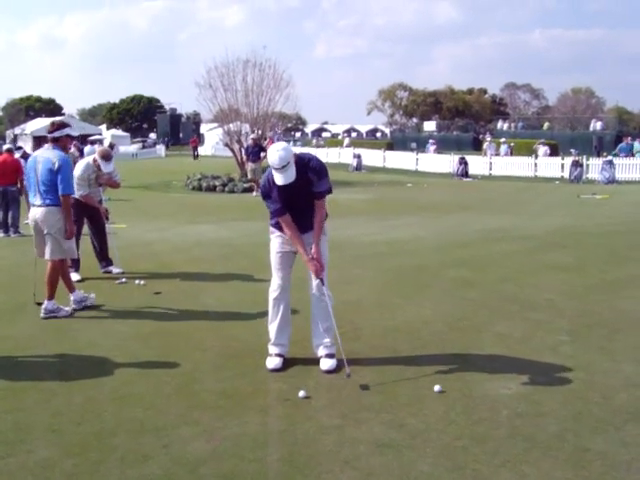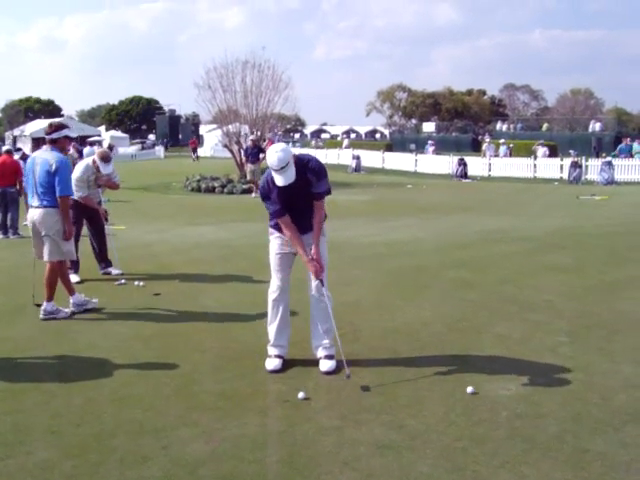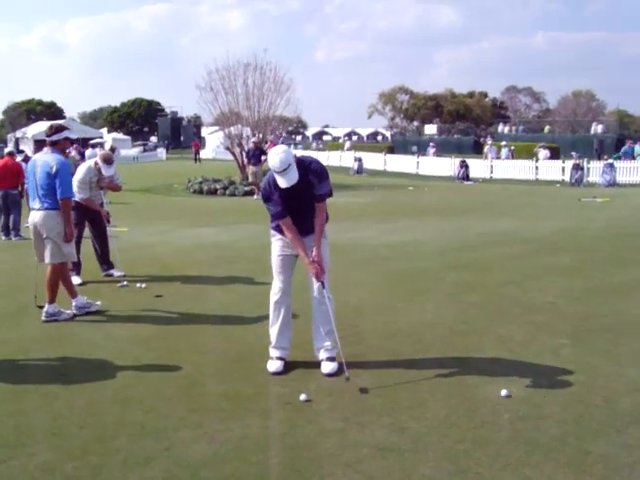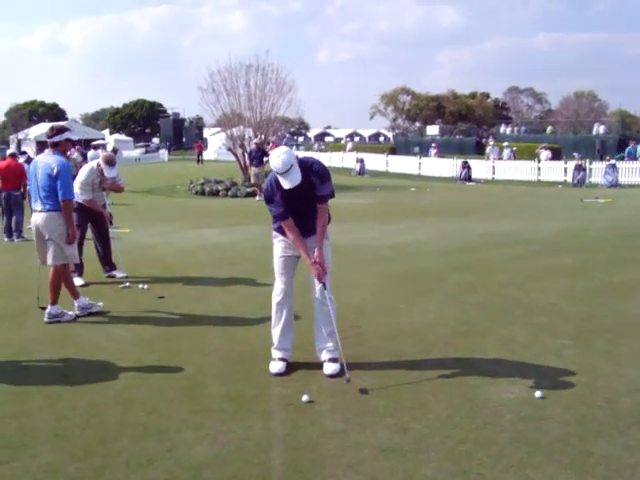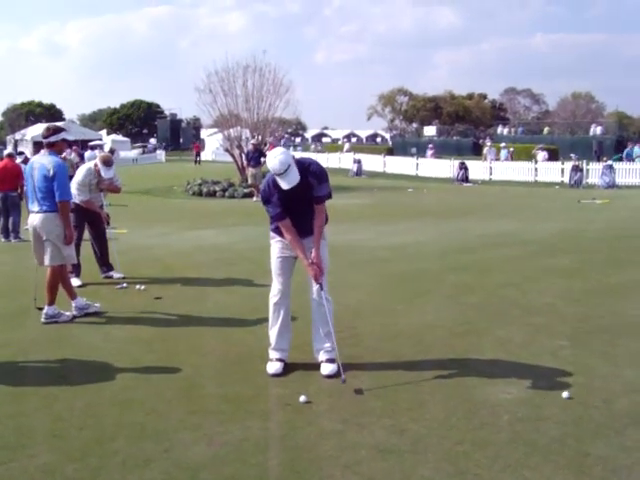
dt=0.1s
person 1, frame 1
left shoulder: (315, 167)
right shoulder: (268, 184)
left elbow: (320, 208)
right elbow: (287, 224)
left wrist: (316, 246)
right wrist: (306, 258)
left hip: (314, 231)
right hip: (282, 234)
left knee: (320, 288)
right knee: (279, 288)
left ankle: (325, 348)
right ankle: (277, 348)
person 1, frame 2
left shoulder: (314, 167)
right shoulder: (267, 185)
left elbow: (319, 208)
right elbow: (287, 225)
left wrist: (316, 247)
right wrist: (306, 259)
left hip: (313, 232)
right hip: (282, 235)
left knee: (319, 289)
right knee: (278, 289)
left ankle: (325, 349)
right ankle: (276, 350)
person 1, frame 3
left shoulder: (315, 169)
right shoulder: (269, 187)
left elbow: (320, 210)
right elbow: (288, 227)
left wrist: (317, 249)
right wrist: (307, 261)
left hip: (314, 234)
right hip: (283, 237)
left knee: (321, 291)
right knee: (280, 291)
left ankle: (326, 351)
right ankle: (278, 351)
person 1, frame 4
left shoulder: (317, 170)
right shoulder: (271, 188)
left elbow: (322, 211)
right elbow: (289, 228)
left wrist: (318, 250)
right wrist: (309, 262)
left hip: (316, 235)
right hip: (285, 238)
left knee: (322, 292)
right knee: (282, 292)
left ankle: (329, 352)
right ankle: (280, 352)
person 1, frame 5
left shoulder: (315, 171)
right shoulder: (269, 188)
left elbow: (320, 212)
right elbow: (287, 229)
left wrist: (316, 250)
right wrist: (306, 262)
left hip: (313, 236)
right hip: (282, 239)
left knee: (320, 293)
right knee: (279, 293)
left ankle: (326, 353)
right ankle: (277, 353)
person 2, frame 1
left shoulder: (33, 157)
right shoulder: (61, 159)
left elbow: (29, 187)
right elbow: (64, 195)
right wrist: (69, 222)
left hip: (35, 211)
right hip: (53, 212)
left knee: (60, 256)
right knee: (56, 259)
left ankle: (75, 296)
right ankle: (49, 305)
person 2, frame 2
left shoulder: (32, 158)
right shoulder: (59, 160)
left elbow: (28, 188)
right elbow: (62, 196)
right wrist: (68, 223)
left hip: (34, 212)
right hip: (51, 213)
left knee: (59, 258)
right knee: (54, 260)
left ankle: (76, 300)
right ankle: (48, 307)
person 2, frame 3
left shoulder: (33, 160)
right shoulder: (60, 162)
left elbow: (29, 191)
right elbow: (63, 198)
right wrist: (69, 225)
left hip: (35, 214)
right hip: (52, 215)
left knee: (60, 261)
right knee: (56, 263)
left ankle: (78, 302)
right ankle: (50, 309)
person 2, frame 4
left shoulder: (35, 162)
right shoulder: (61, 164)
left elbow: (32, 192)
right elbow: (65, 200)
right wrist: (71, 227)
left hip: (37, 216)
right hip: (54, 217)
left knee: (62, 262)
right knee: (58, 264)
left ankle: (80, 303)
right ankle: (53, 310)
person 2, frame 5
left shoulder: (32, 163)
right shoulder: (57, 164)
left elbow: (29, 194)
right elbow: (62, 201)
right wrist: (68, 228)
left hip: (34, 217)
right hip: (51, 218)
left knee: (59, 263)
right knee: (55, 265)
left ankle: (77, 303)
right ankle: (50, 311)
person 3, frame 1
left shoulder: (108, 166)
right shoulder: (82, 168)
left elbow: (117, 184)
right elbow: (83, 194)
left wrist: (106, 181)
right wrist: (100, 206)
left hip: (95, 200)
right hip: (77, 200)
left knee: (100, 232)
right knee: (74, 234)
left ankle: (106, 264)
right ankle: (73, 269)
person 3, frame 2
left shoulder: (107, 167)
right shoulder: (82, 169)
left elbow: (116, 185)
right elbow: (82, 196)
left wrist: (105, 182)
right wrist: (99, 208)
left hip: (95, 201)
right hip: (76, 202)
left knee: (99, 233)
right knee: (74, 236)
left ankle: (105, 266)
right ankle: (73, 271)
person 3, frame 3
left shoulder: (109, 169)
right shoulder: (84, 171)
left elbow: (118, 187)
right elbow: (84, 198)
left wrist: (107, 184)
right wrist: (101, 210)
left hip: (96, 203)
right hip: (78, 204)
left knee: (101, 235)
right knee: (76, 238)
left ankle: (107, 267)
right ankle: (75, 273)
person 3, frame 4
left shoulder: (112, 170)
right shoulder: (87, 173)
left elbow: (121, 188)
right elbow: (86, 199)
left wrist: (109, 186)
right wrist: (104, 211)
left hip: (99, 205)
right hip: (81, 205)
left knee: (103, 237)
right knee: (78, 239)
left ankle: (109, 269)
right ankle: (77, 274)
person 3, frame 5
left shoulder: (109, 171)
right shoulder: (84, 173)
left elbow: (118, 189)
right elbow: (84, 200)
left wrist: (107, 186)
right wrist: (101, 212)
left hip: (96, 205)
right hip: (78, 206)
left knee: (100, 238)
right knee: (75, 240)
left ankle: (106, 269)
right ankle: (74, 275)
